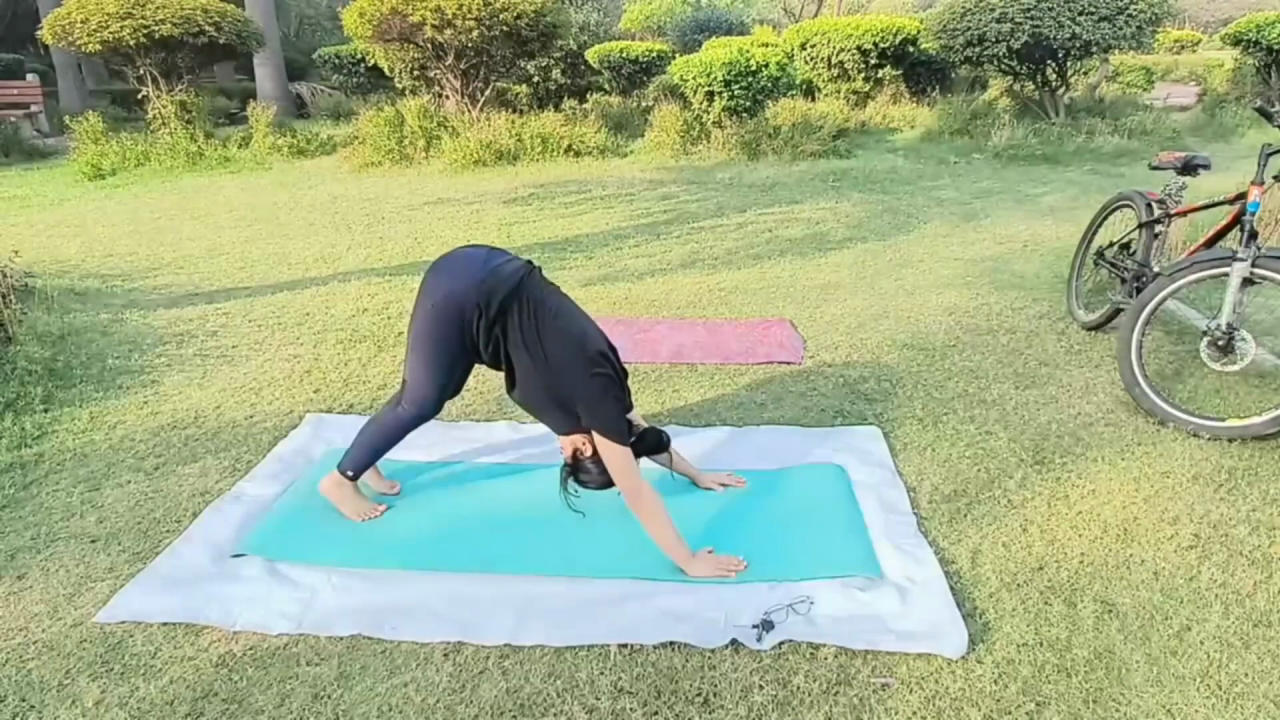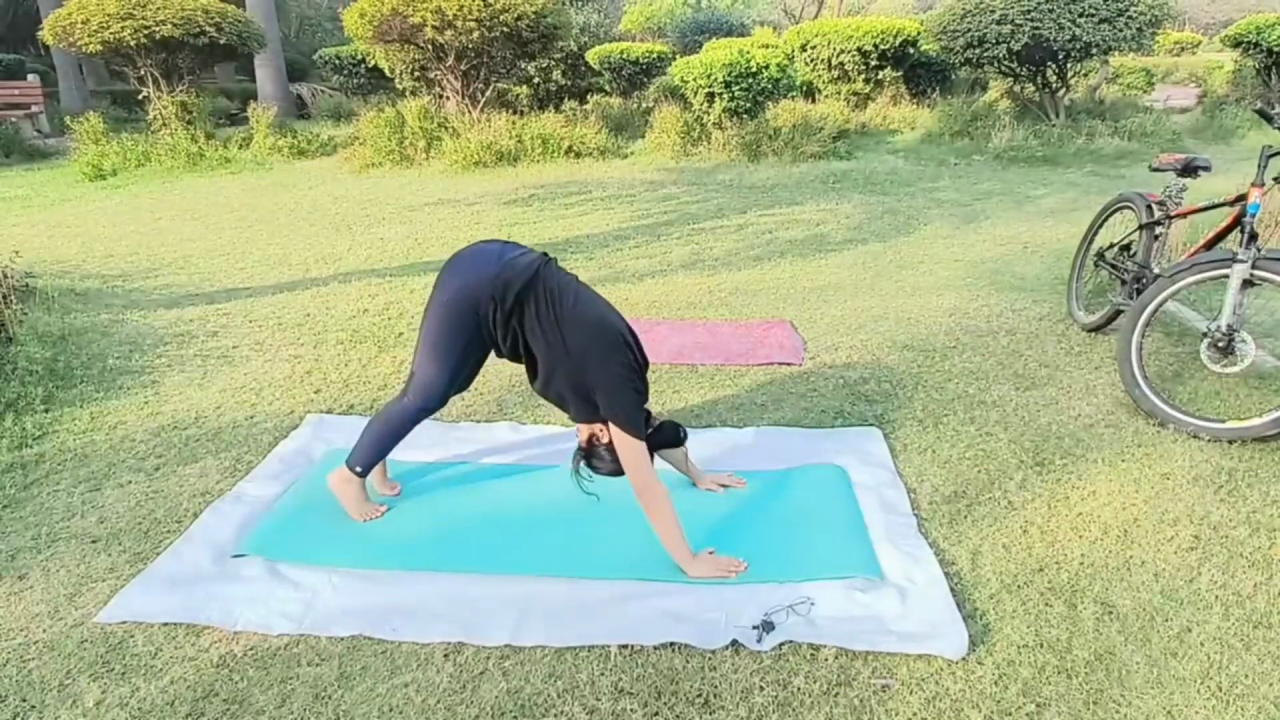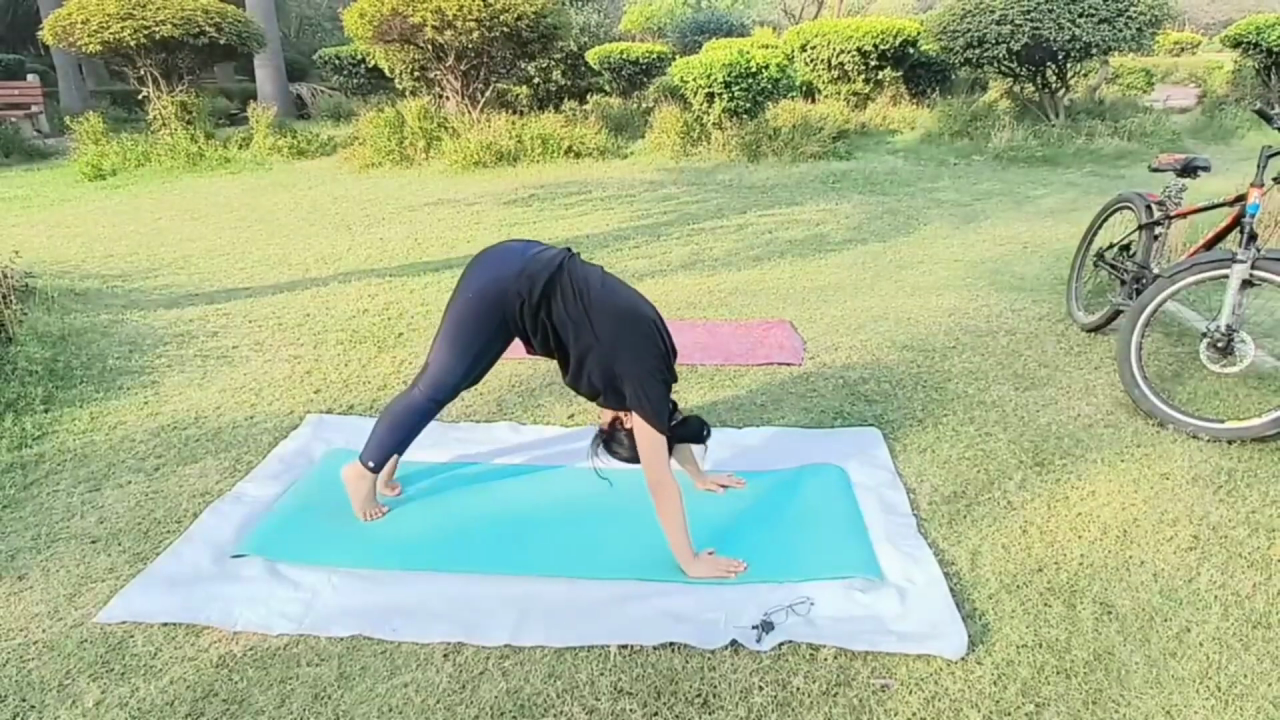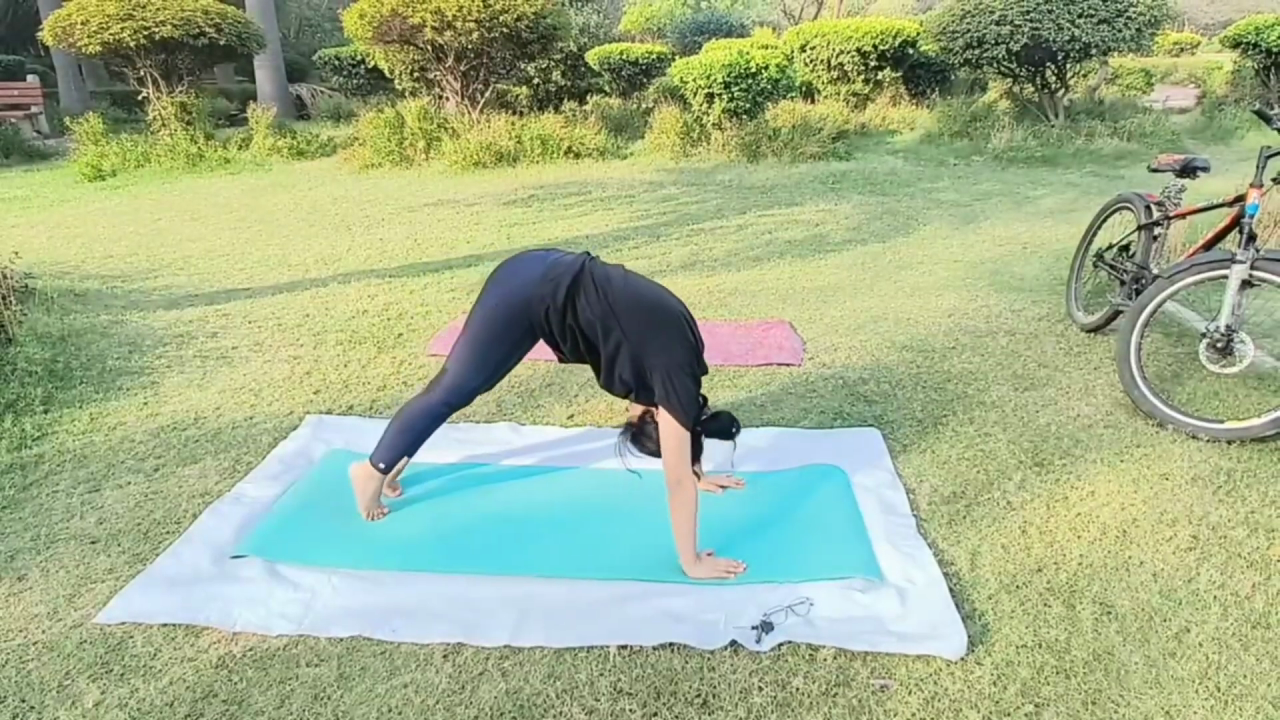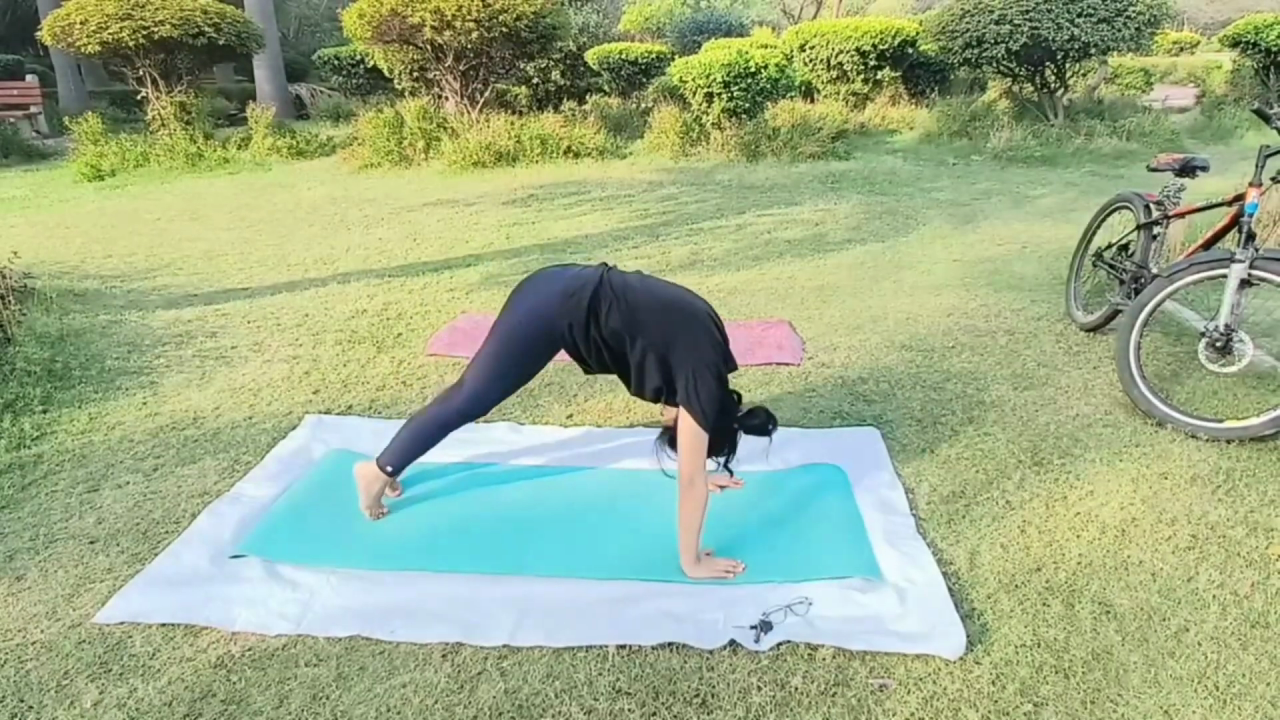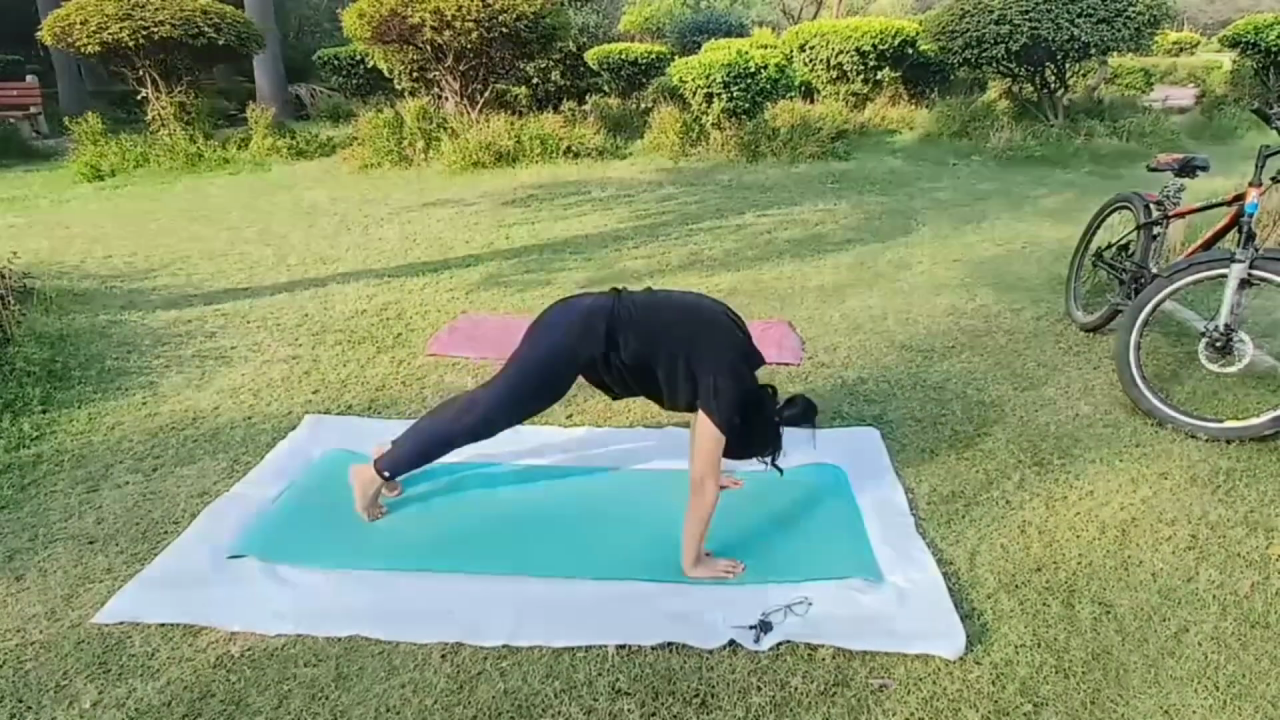
dt=0.2s
person 1, frame 1
left shoulder: (602, 385)
right shoulder: (597, 397)
left elbow: (639, 431)
right elbow: (636, 493)
left wrist: (696, 475)
right wrist: (690, 562)
left hip: (487, 280)
right hip: (464, 293)
left knee: (424, 397)
right knee: (420, 403)
left ankle: (366, 464)
right ankle: (341, 479)
person 1, frame 2
left shoulder: (620, 375)
right shoulder: (615, 388)
left elbow: (655, 428)
right elbow: (646, 487)
left wrist: (697, 476)
right wrist: (690, 563)
left hip: (506, 276)
right hip: (483, 285)
left knee: (434, 388)
right knee: (426, 395)
left ankle: (375, 460)
right ankle: (350, 475)
person 1, frame 3
left shoulder: (648, 367)
right shoulder: (645, 381)
left elbow: (672, 425)
right elbow: (660, 481)
left wrist: (698, 475)
right wrist: (690, 562)
left hip: (531, 275)
right hip: (509, 282)
left knee: (445, 383)
right knee: (436, 386)
left ankle: (387, 457)
right ankle: (363, 471)
person 1, frame 4
left shoulder: (679, 359)
right shoulder: (676, 377)
right elbow: (679, 479)
left wrist: (700, 475)
right wrist: (692, 562)
left hip: (552, 279)
right hip: (536, 289)
left knee: (461, 386)
right knee: (453, 389)
left ankle: (397, 457)
right ankle: (373, 471)
person 1, frame 5
left shoulder: (706, 357)
right shoulder: (703, 379)
right elbow: (692, 479)
left wrist: (706, 475)
right wrist: (692, 561)
left hip: (571, 292)
right hip: (561, 306)
left knee: (475, 392)
right knee: (471, 398)
left ankle: (394, 458)
right ankle: (377, 472)
person 1, frame 6
left shoulder: (731, 351)
right shoulder: (728, 382)
left elbow: (697, 401)
right elbow: (704, 481)
left wrist: (708, 474)
right wrist: (692, 562)
left hip: (587, 321)
right hip: (582, 338)
left knee: (485, 404)
right knee: (481, 417)
left ankle: (391, 454)
right ankle: (375, 473)
